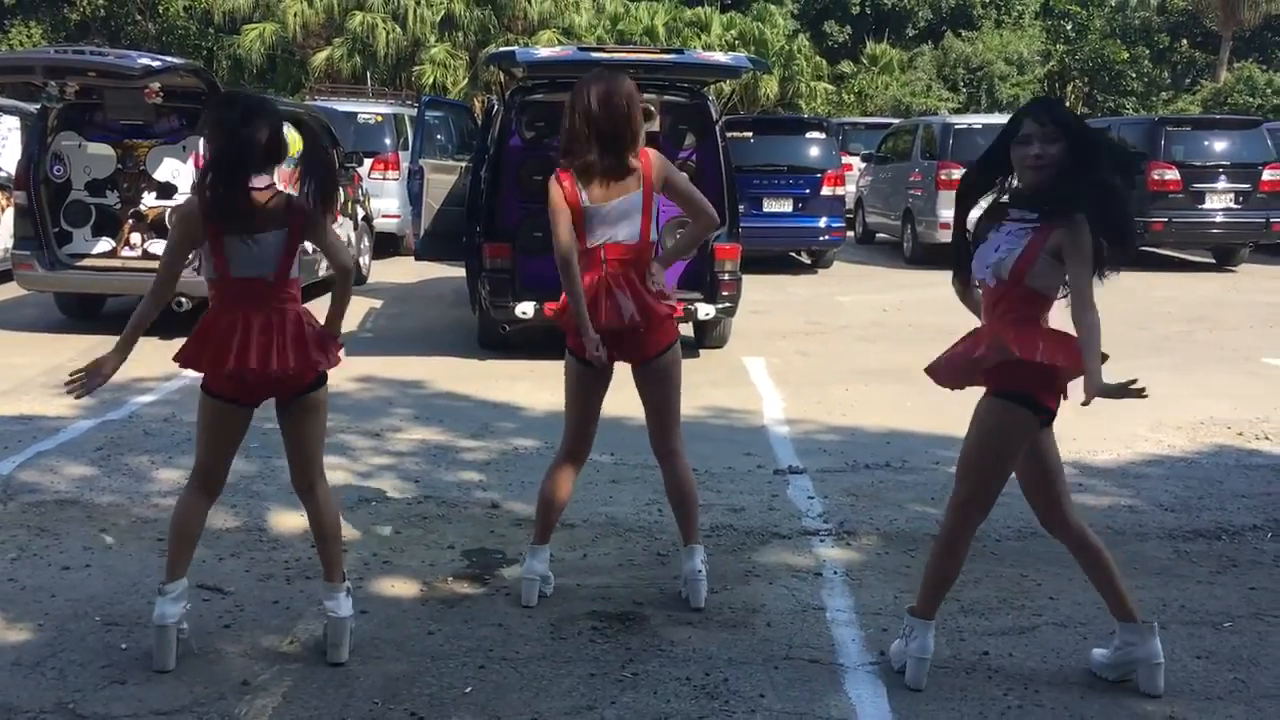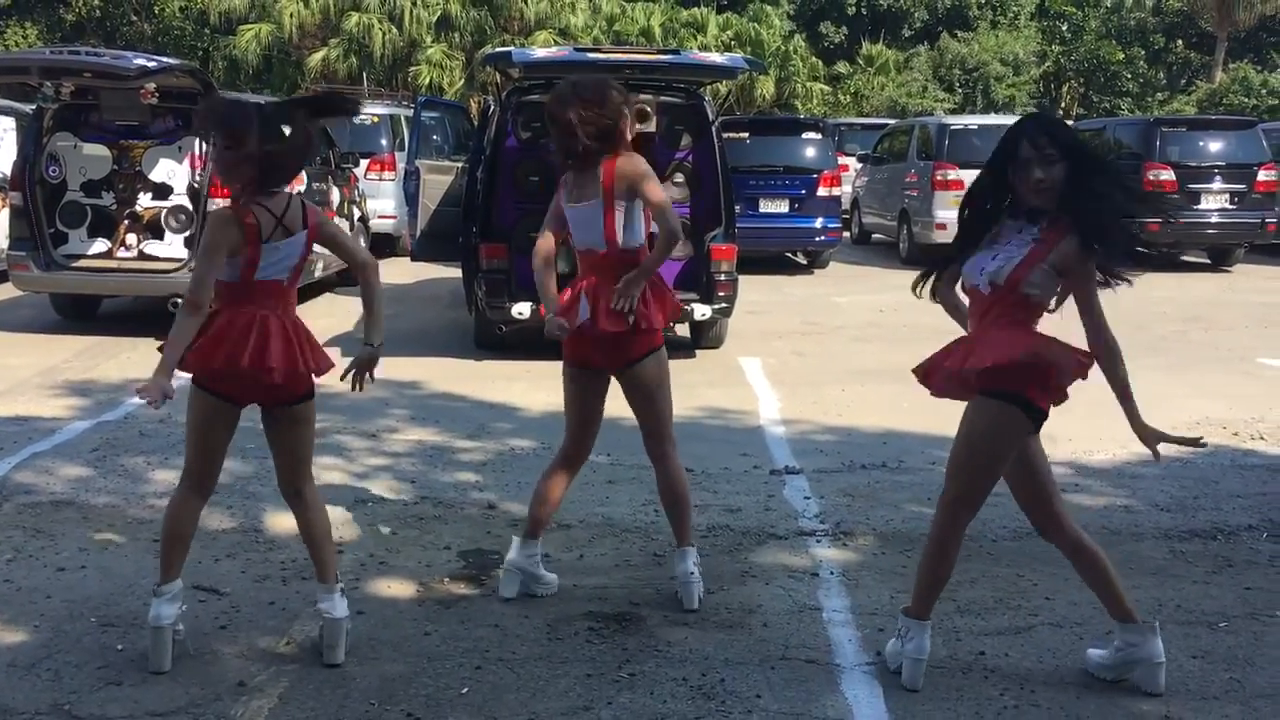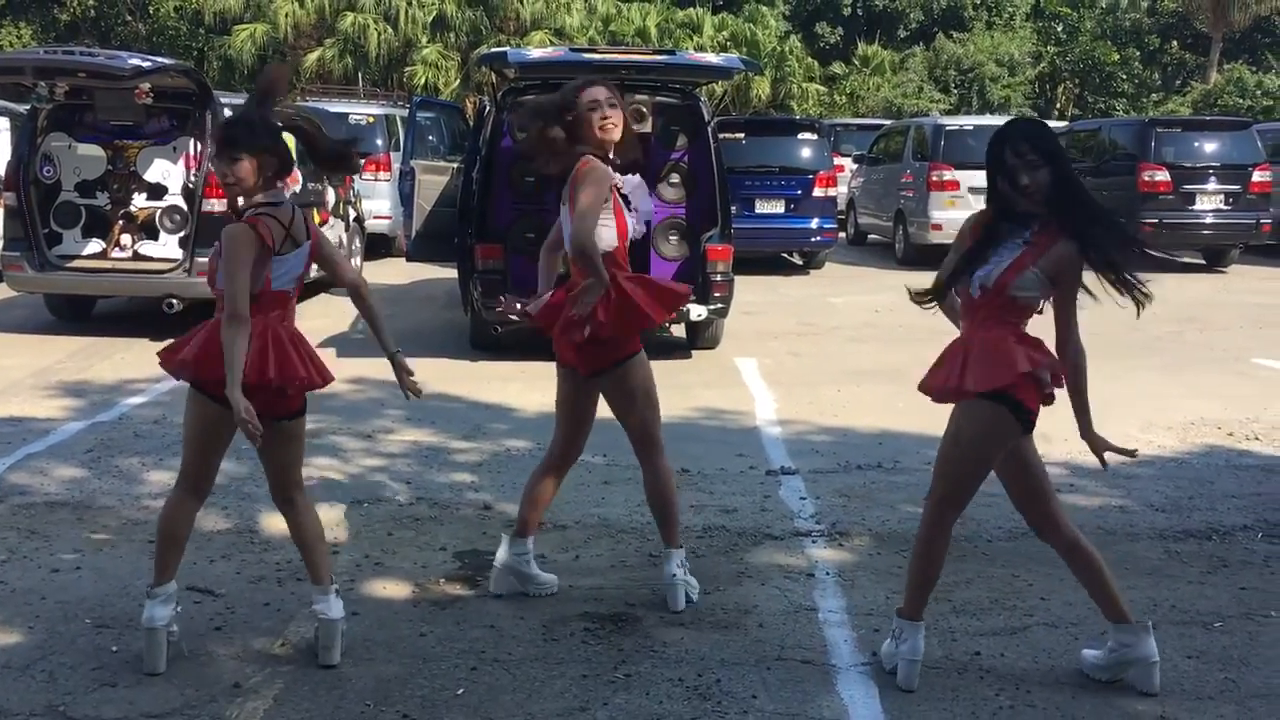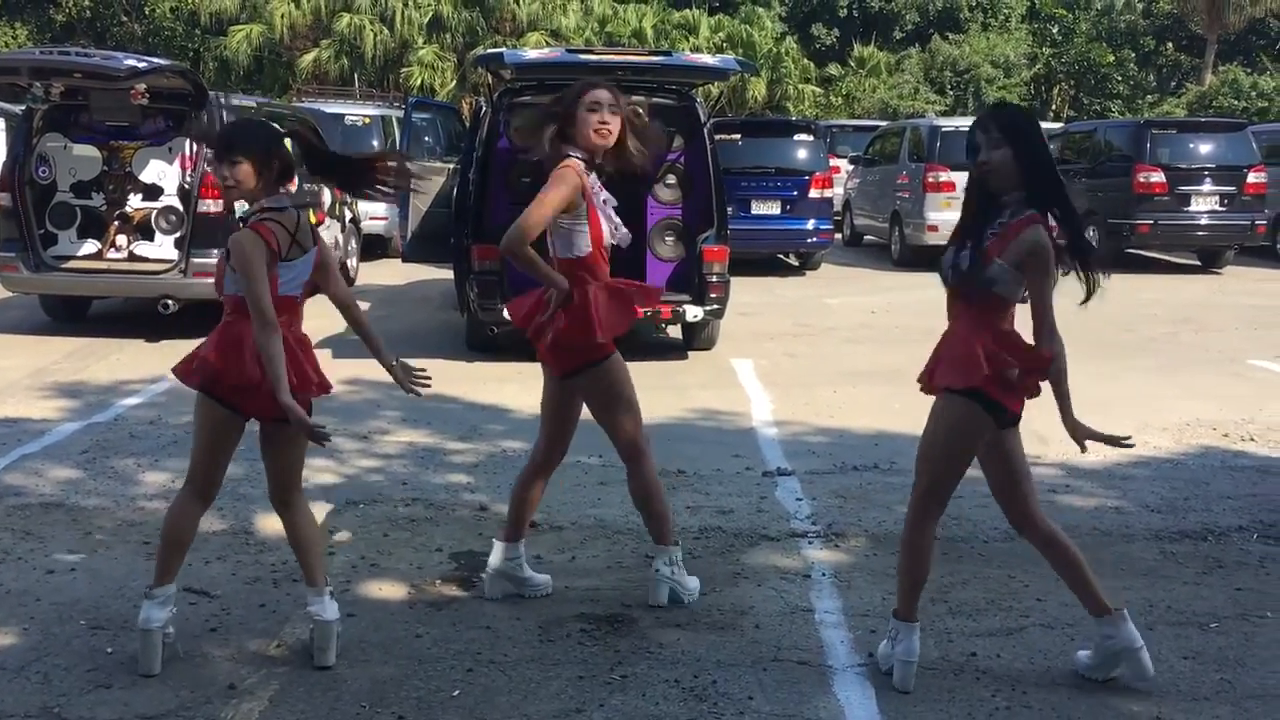
dt=0.1s
person 1, frame 1
left shoulder: (1070, 223)
right shoulder: (996, 214)
left elbow: (1084, 303)
right elbow: (965, 282)
left wrist: (1094, 371)
left hip: (1025, 369)
right hip: (1015, 369)
left knee: (963, 511)
right knee: (1059, 518)
left ankle: (916, 637)
right ankle: (1137, 639)
person 1, frame 2
left shoulder: (1071, 240)
right shoulder: (985, 217)
left elbow: (1099, 335)
right elbow: (942, 283)
left wrist: (1135, 419)
right wrist: (978, 325)
left hip: (1015, 376)
right hip: (989, 373)
left knee: (952, 512)
right knee: (1053, 523)
left ankle: (912, 636)
right ankle: (1137, 641)
person 1, frame 3
left shoulder: (1061, 245)
right shoulder: (983, 227)
left elbow: (1068, 341)
right elbow: (946, 293)
left wrist: (1086, 427)
left hip: (1003, 381)
right hip: (982, 377)
left knee: (939, 513)
right knee: (1050, 522)
left ankle: (907, 639)
right ankle: (1130, 639)
person 1, frame 4
left shoulder: (1032, 227)
right shoulder: (978, 213)
left elbow: (1045, 327)
left wrist: (1069, 416)
left hip: (983, 371)
right hip: (972, 370)
left knee: (923, 510)
right knee: (1027, 516)
left ankle: (902, 640)
right ankle: (1114, 633)
person 2, frame 1
left shoulder: (201, 211)
right shoulder: (299, 208)
left elbow: (161, 290)
right elbow: (344, 267)
left wrist: (116, 355)
right wrist: (331, 329)
left hip: (231, 352)
right hip: (297, 347)
left knee: (204, 483)
right knee: (312, 482)
left ankle: (171, 600)
right ankle: (337, 598)
person 2, frame 2
left shoulder: (228, 222)
right shoulder: (303, 211)
left elbow: (197, 304)
right elbow: (365, 266)
left wrist: (167, 367)
right wrist: (371, 339)
left hip: (228, 354)
right hip: (286, 350)
left knee: (194, 486)
right knee: (299, 486)
left ankle: (166, 601)
right ankle: (333, 598)
person 2, frame 3
left shoulder: (242, 232)
right shoulder: (302, 223)
left elbow: (235, 318)
right elbow: (357, 288)
left wrist: (233, 390)
right wrist: (391, 354)
left hip: (227, 367)
right hip: (284, 362)
left knee: (191, 487)
right knee: (289, 492)
left ankle: (159, 604)
right ankle: (326, 602)
person 2, frame 4
left shoulder: (246, 240)
right shoulder: (306, 229)
left elbow: (263, 323)
right elbow: (347, 304)
left wrist: (284, 399)
right wrist: (387, 362)
left hip: (235, 367)
right hip: (293, 369)
left knee: (196, 490)
right knee: (290, 496)
left ankle: (157, 605)
right ankle: (322, 601)
person 3, frame 1
left shoulder: (564, 181)
right shoulder: (651, 164)
left elbow: (568, 257)
right elbow: (708, 218)
left wrist: (585, 328)
right wrist: (662, 262)
left hip: (593, 312)
right hip: (647, 311)
left knee: (572, 449)
right knee: (669, 448)
left ankle: (536, 563)
right ankle: (694, 563)
person 3, frame 2
left shoulder: (570, 179)
right shoulder: (627, 164)
left elbow: (543, 249)
right elbow: (670, 229)
left wrist: (551, 308)
right wrist: (640, 282)
left hip: (582, 318)
right hip: (626, 319)
left knee: (574, 449)
right knee: (663, 448)
left ankle: (524, 556)
right ankle: (687, 566)
person 3, frame 3
left shoulder: (598, 173)
right shoulder: (592, 171)
left elbow: (555, 248)
right elbow: (582, 231)
left wrist: (545, 298)
right wrist: (598, 284)
left hip: (576, 320)
right hip: (607, 320)
left knee: (562, 450)
right knee: (651, 450)
left ankle: (515, 557)
right ankle: (675, 568)
person 3, frame 4
left shoulder: (589, 179)
right shoulder: (568, 176)
right elbow: (515, 239)
right wrist: (553, 280)
left hip: (571, 325)
right hip: (580, 326)
left knee: (549, 451)
right knee: (634, 448)
left ankle: (506, 562)
right ankle: (668, 568)
